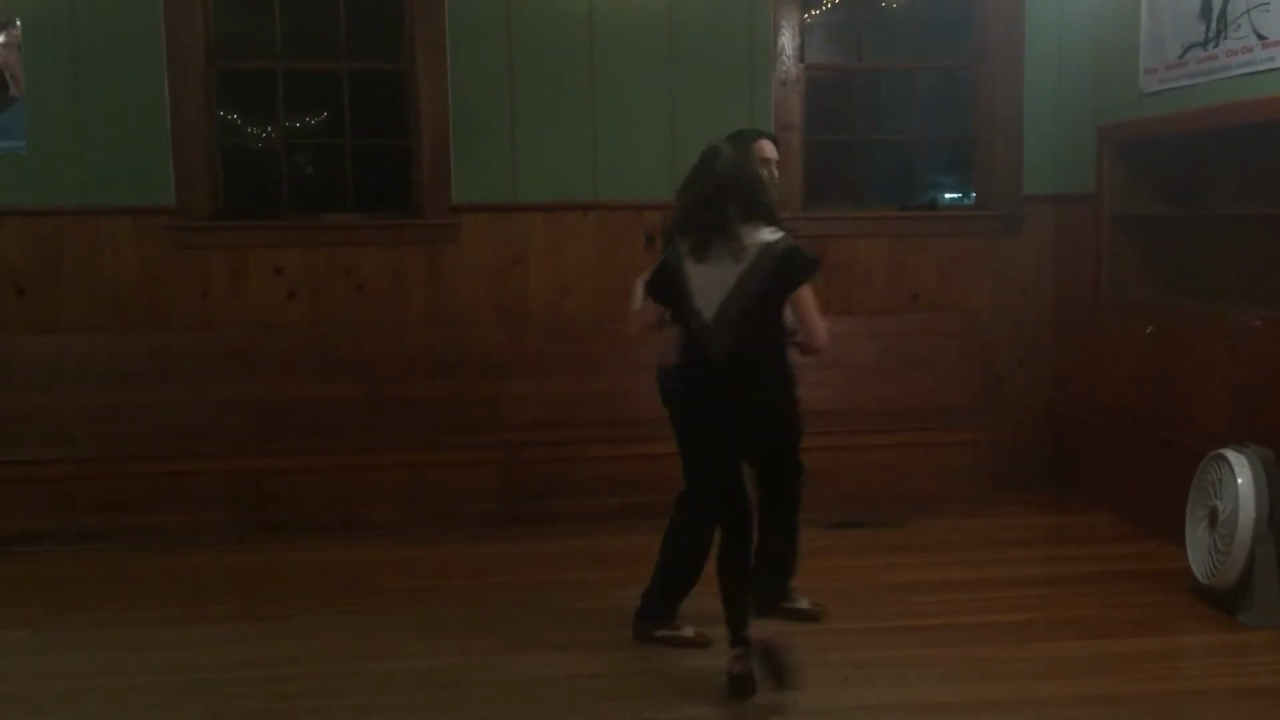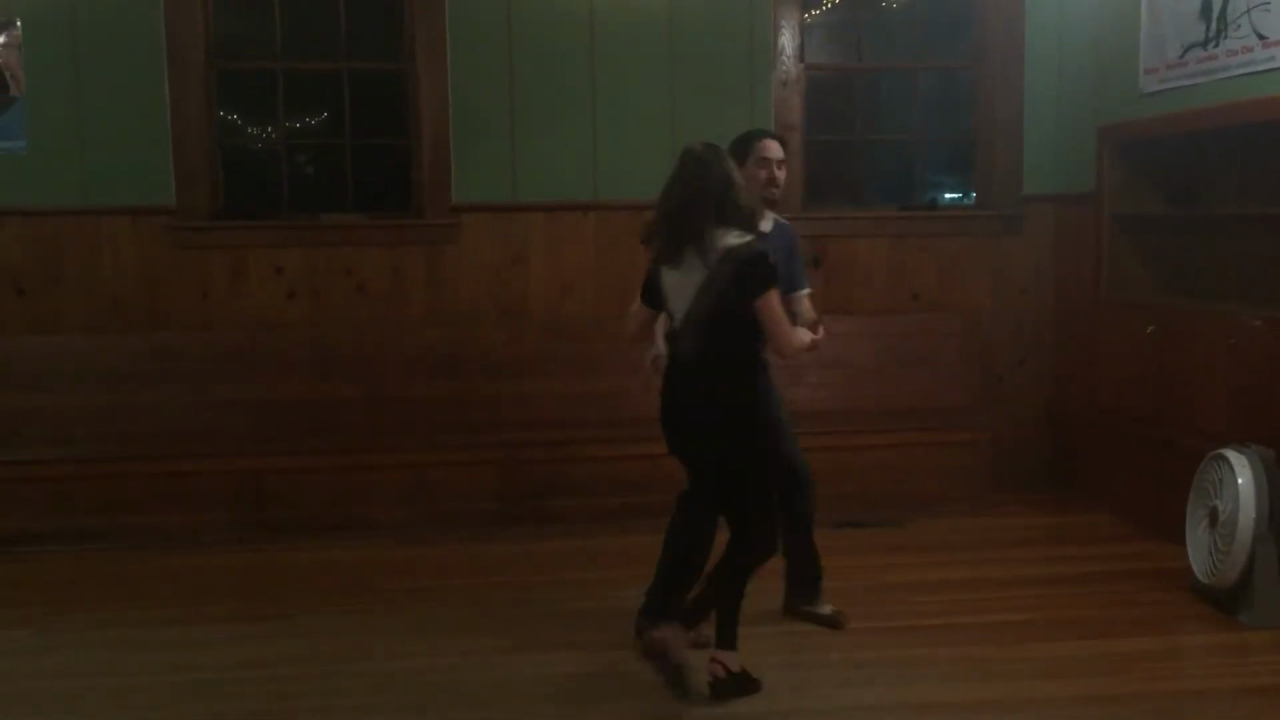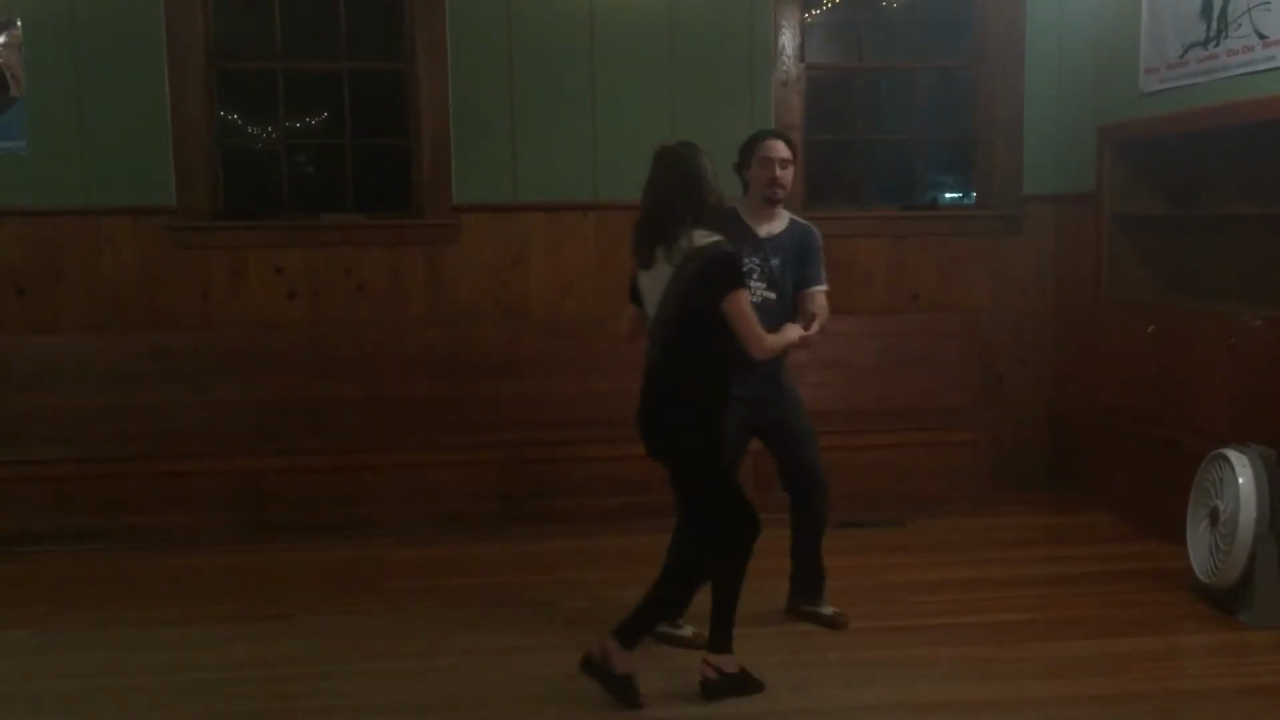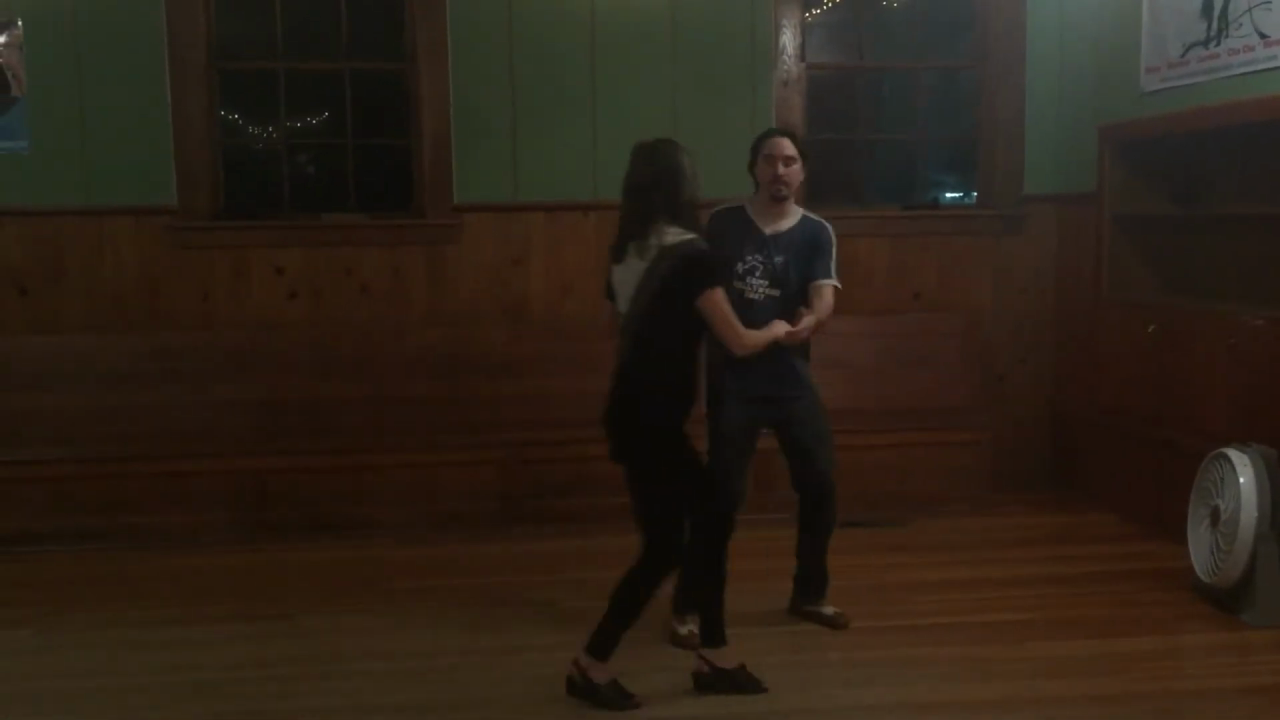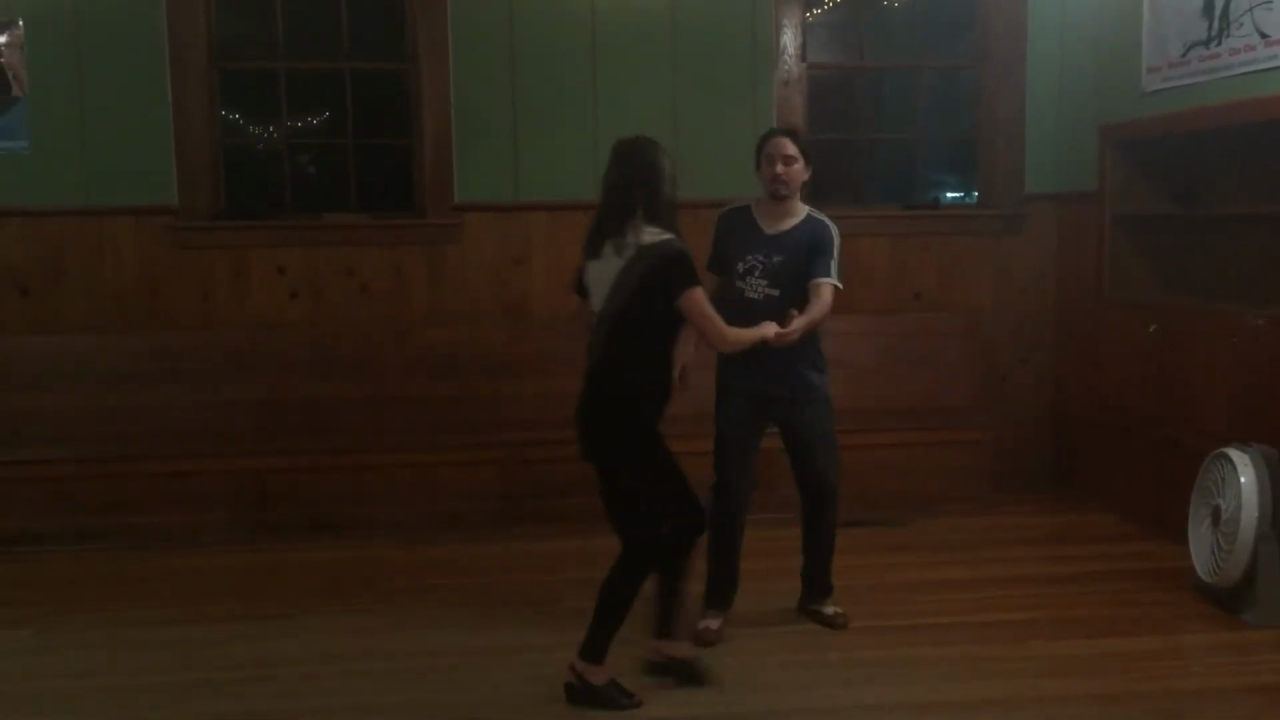
dt=0.1s
person 1, frame 1
left shoulder: (680, 254)
right shoulder: (780, 252)
left elbow: (642, 326)
right elbow: (816, 340)
left wrist: (666, 306)
right wrist: (804, 339)
left hip: (702, 406)
right hip: (766, 404)
left knee: (730, 523)
right knee: (780, 513)
left ankle: (741, 652)
person 1, frame 2
left shoulder: (668, 258)
right shoulder: (750, 256)
left elbow: (638, 326)
right elbow: (785, 343)
right wrist: (805, 333)
left hip: (684, 410)
right hip: (738, 410)
left knee: (743, 526)
right knee: (760, 531)
left ankle: (727, 658)
right ankle: (674, 629)
person 1, frame 3
left shoulder: (652, 257)
right shoulder: (716, 256)
right elbow: (758, 347)
right wrist: (793, 332)
left hip: (666, 411)
right hip: (691, 417)
left knee: (735, 527)
right knee: (706, 541)
left ankle: (721, 664)
right ankle: (614, 651)
person 1, frame 4
left shoulder: (627, 254)
right shoulder: (689, 254)
right elbow: (739, 343)
right wrist: (778, 327)
left hip: (632, 410)
right hip: (651, 417)
right knee: (662, 545)
left ankle: (711, 658)
right ankle: (591, 665)
person 1, frame 5
left shoulder: (598, 251)
right shoulder: (665, 254)
left elbow: (582, 302)
right elbow: (720, 338)
right wrist: (767, 330)
left hip: (606, 410)
right hip: (623, 417)
left knee: (685, 519)
right knee: (641, 540)
left ankle: (668, 644)
right ankle: (588, 670)
person 2, frame 1
left shoulder: (763, 233)
left elbow: (779, 302)
right elbow: (650, 287)
right wrist: (665, 336)
left knee: (783, 472)
left ankle: (773, 587)
right ankle: (656, 614)
person 2, frame 2
left shoulder: (785, 236)
left elbow: (799, 303)
left wrist: (810, 323)
right wrist: (660, 340)
left knee: (796, 479)
left ankle: (803, 593)
right ankle: (658, 610)
person 2, frame 3
left shoulder: (803, 237)
left elbow: (816, 301)
left wrist: (816, 324)
left hip: (772, 382)
left knee: (811, 484)
left ankle: (806, 594)
right ankle: (672, 612)
person 2, frame 4
left shoulder: (816, 232)
right shoulder: (722, 224)
left elbow: (823, 297)
left wrist: (809, 323)
left hip: (792, 380)
right hip: (733, 380)
left knee: (820, 485)
right knee: (723, 491)
left ankle: (809, 594)
right ankle: (686, 607)
person 2, frame 5
left shoulder: (820, 231)
right shoulder: (730, 223)
left elbow: (824, 299)
right elbow: (717, 292)
left wrist: (800, 326)
right wrist: (690, 343)
left hip: (802, 381)
right hip: (740, 379)
left knee: (821, 486)
right knee: (731, 488)
left ankle: (817, 594)
right ankle: (717, 602)
